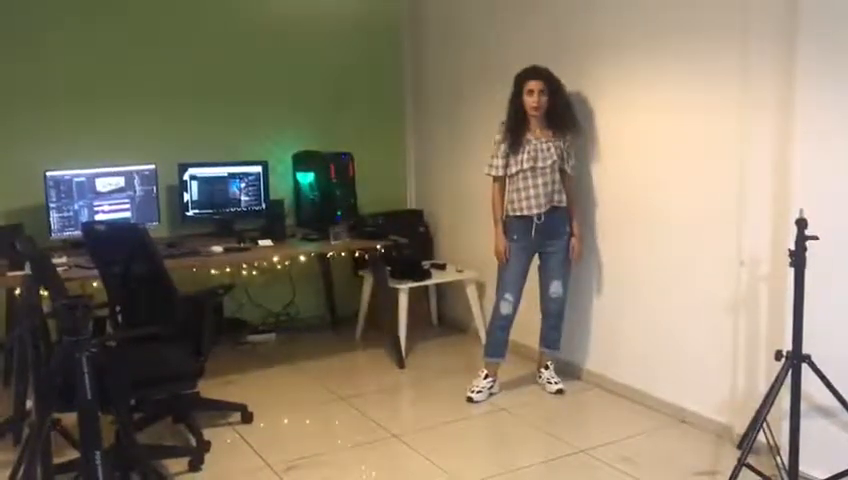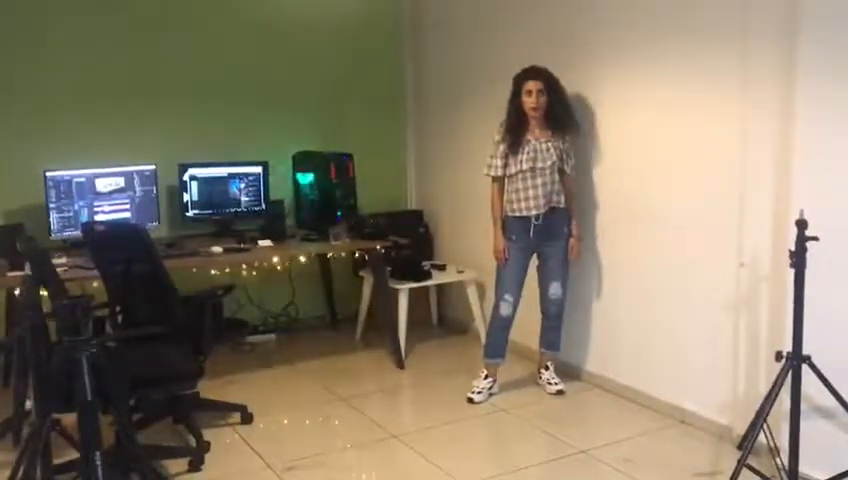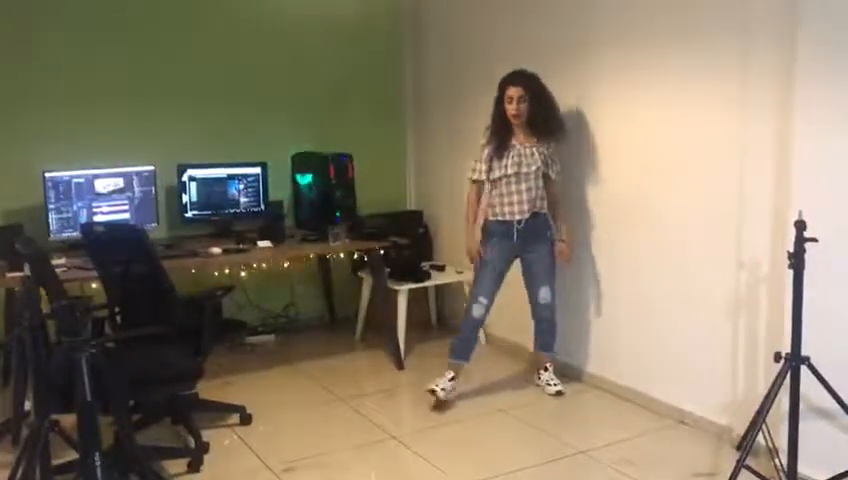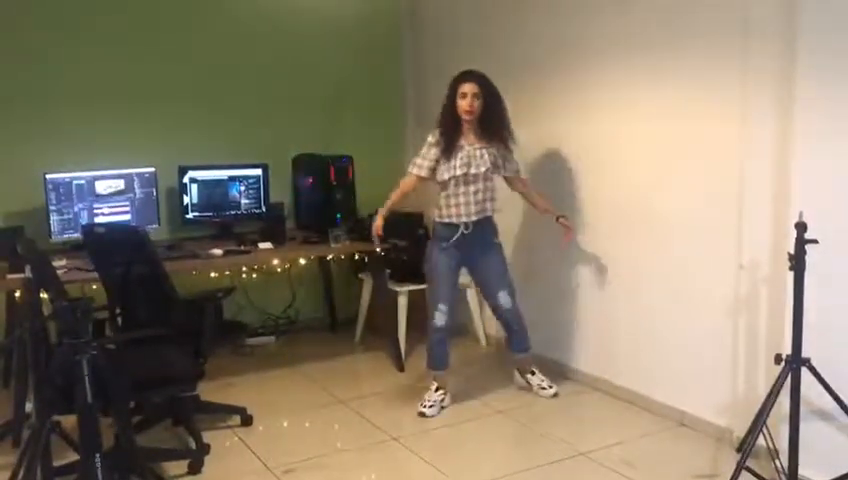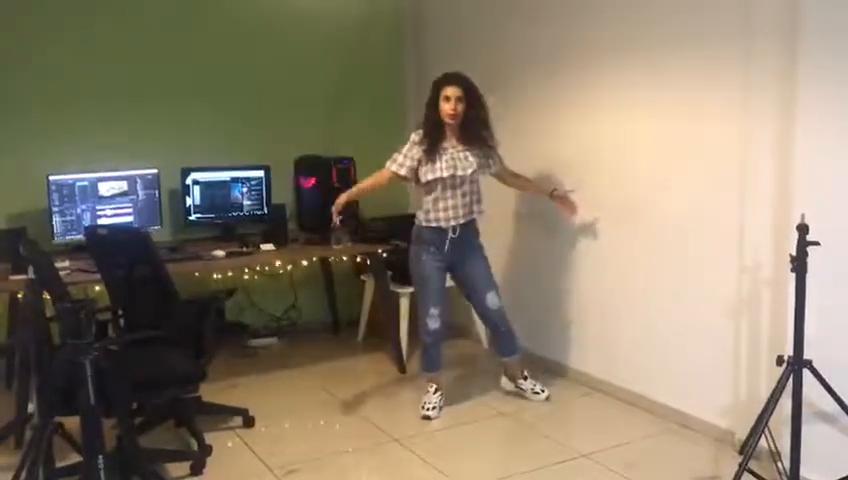
dt=0.4s
person 1, frame 1
left shoulder: (562, 138)
right shoulder: (508, 138)
left elbow: (568, 185)
right elbow: (498, 187)
left wrist: (576, 229)
right wrist: (499, 233)
left hip: (556, 226)
right hip: (519, 227)
left knee: (555, 300)
right knee: (506, 302)
left ankle: (546, 367)
right ankle: (489, 375)
person 1, frame 2
left shoulder: (560, 138)
right shoulder: (507, 138)
left elbow: (567, 185)
right elbow: (497, 187)
left wrist: (574, 229)
right wrist: (497, 232)
left hip: (553, 227)
right hip: (517, 227)
left knee: (554, 301)
right knee: (505, 303)
left ankle: (546, 368)
right ankle: (488, 376)
person 1, frame 3
left shoulder: (546, 143)
right shoulder: (492, 141)
left elbow: (551, 191)
right elbow: (476, 189)
left wrist: (561, 233)
right wrist: (472, 233)
left hip: (537, 231)
right hip: (498, 232)
left knee: (545, 305)
right knee: (478, 306)
left ankle: (544, 369)
right ankle: (451, 376)
person 1, frame 4
left shoulder: (496, 144)
right shoulder: (439, 141)
left elbow: (519, 184)
right elbow: (412, 179)
left wrist: (554, 215)
right wrist: (383, 211)
left hip: (483, 235)
right hip: (445, 236)
left knee: (507, 307)
right knee: (440, 315)
left ankle: (527, 371)
right ankle: (439, 387)
person 1, frame 5
left shoulder: (479, 144)
right shoulder: (422, 142)
left elbow: (507, 175)
right elbow: (387, 174)
left wrist: (550, 192)
right wrist: (348, 195)
left hip: (467, 238)
right hip: (430, 240)
left knee: (493, 308)
right knee: (431, 318)
left ankle: (514, 375)
right ankle: (434, 388)
